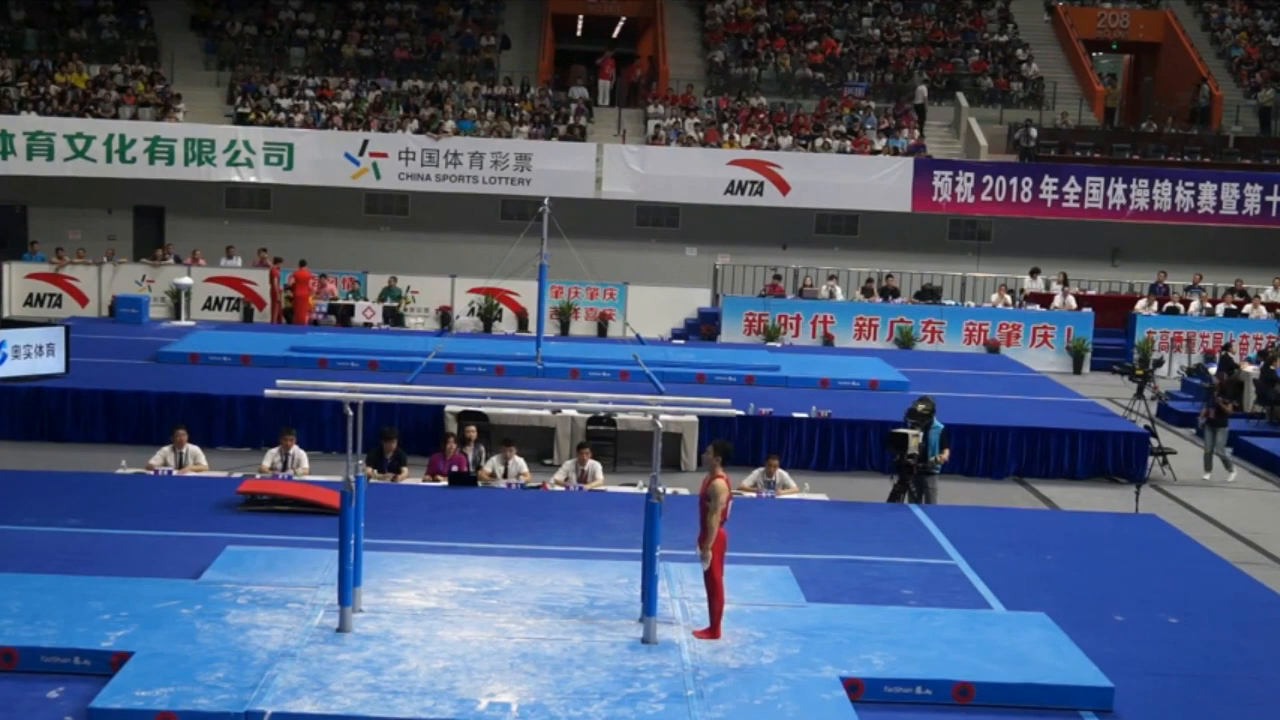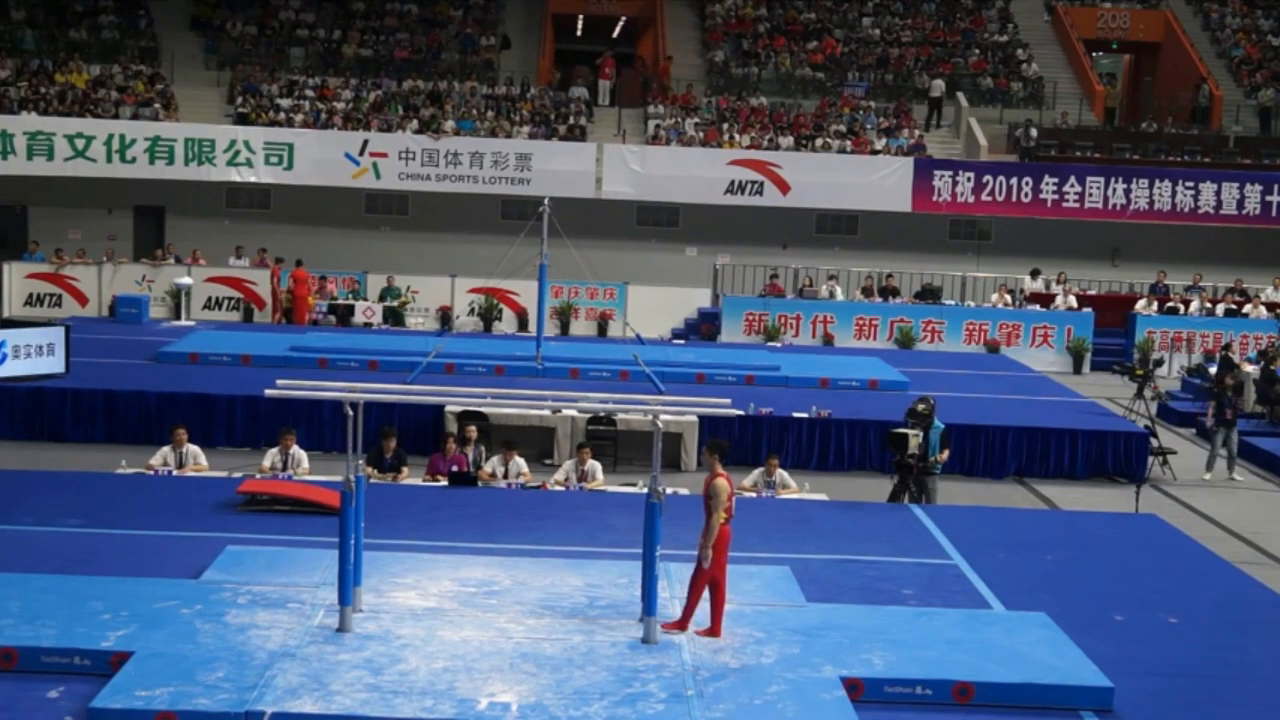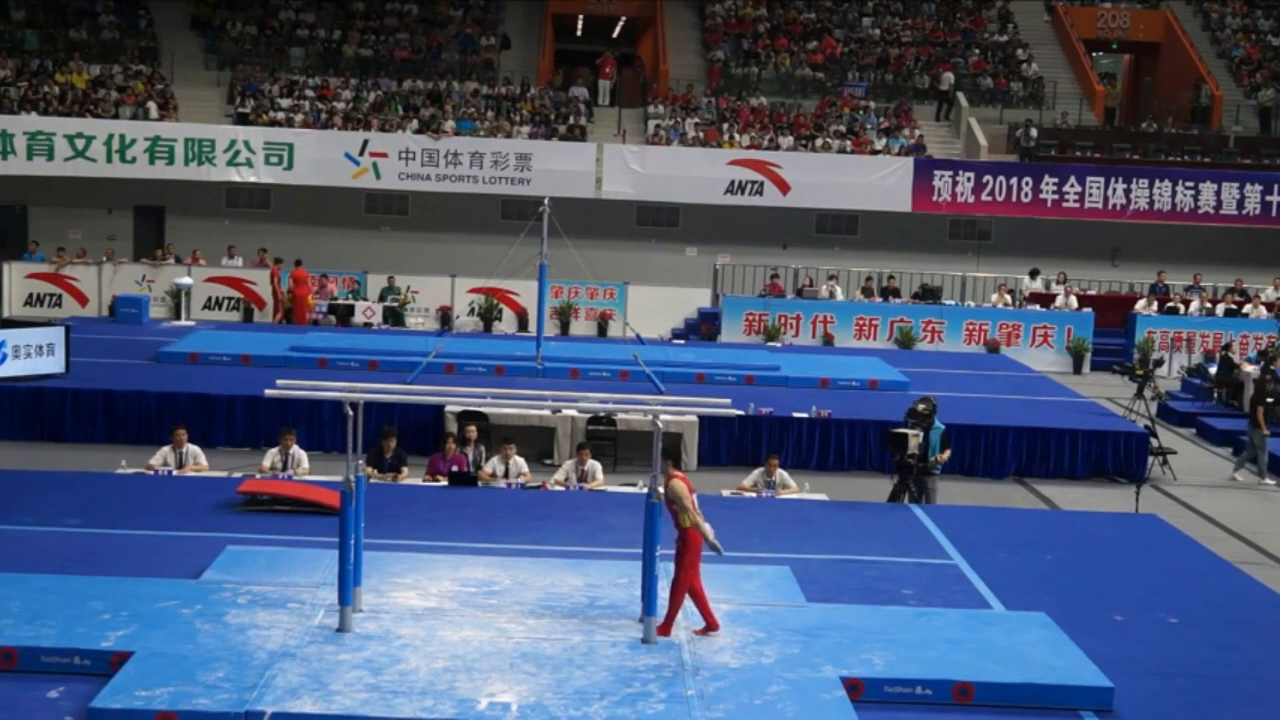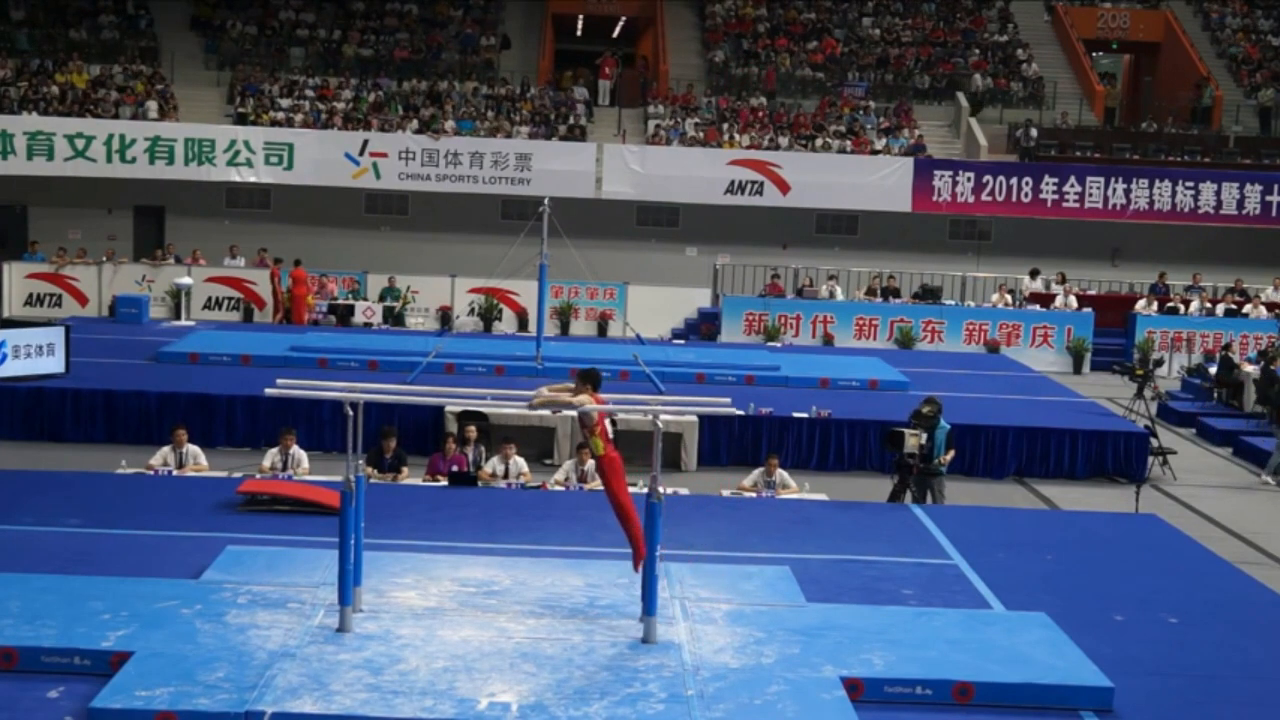
dt=1s
person 1, frame 1
left shoulder: (718, 484)
right shoulder: (711, 478)
left elbow: (715, 518)
left wrist: (707, 547)
right wrist: (702, 540)
left hip: (714, 538)
right hip: (708, 536)
left knee: (714, 584)
right knee: (711, 584)
left ankle: (714, 630)
right ankle: (712, 627)
person 1, frame 2
left shoulder: (719, 483)
right shoulder: (714, 478)
left elbow: (717, 517)
left wrist: (707, 546)
right wrist: (705, 538)
left hip: (717, 536)
right hip: (715, 534)
left knee: (699, 579)
right knee: (716, 582)
left ankle: (683, 622)
right ankle: (715, 627)
person 1, frame 3
left shoulder: (673, 484)
right shoulder: (678, 479)
left elbow: (690, 513)
right elbow: (693, 509)
left wrist: (707, 538)
right wrist: (706, 531)
left hip: (689, 537)
right hip: (690, 535)
left knee: (679, 584)
right knee: (690, 582)
left ankle: (665, 627)
right ankle: (711, 623)
person 1, frame 4
left shoulder: (586, 401)
right shoulder: (594, 399)
left elbow: (571, 401)
right elbow: (569, 389)
left wrist: (539, 402)
right wrist: (545, 392)
left hip: (608, 462)
right hip: (608, 459)
left knee: (623, 507)
right knee: (624, 508)
left ankle: (640, 552)
right ankle: (640, 552)
